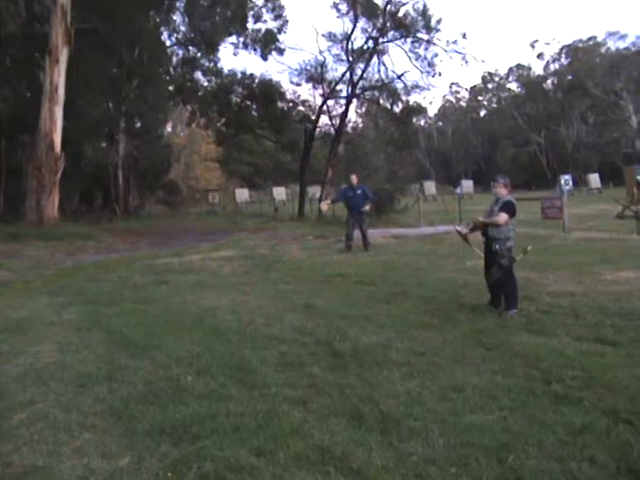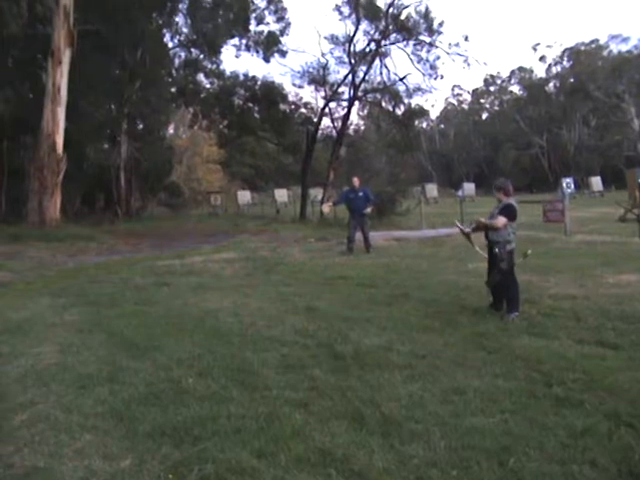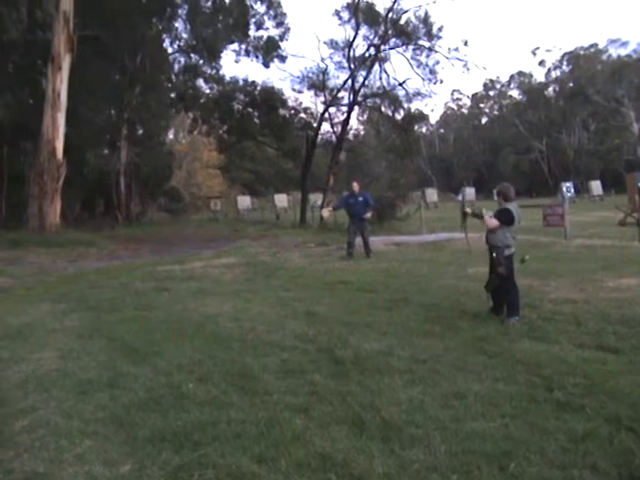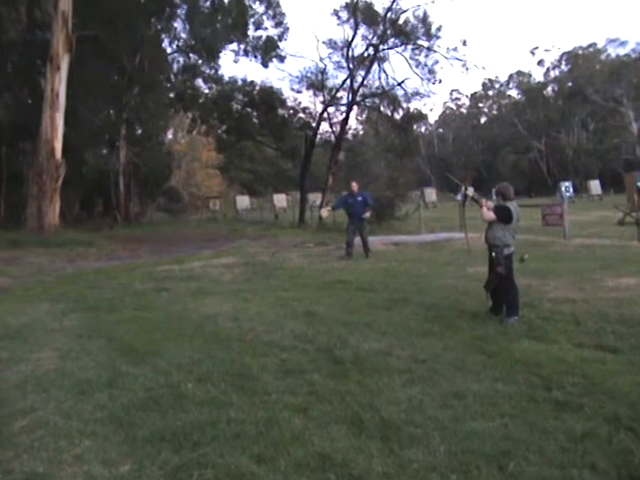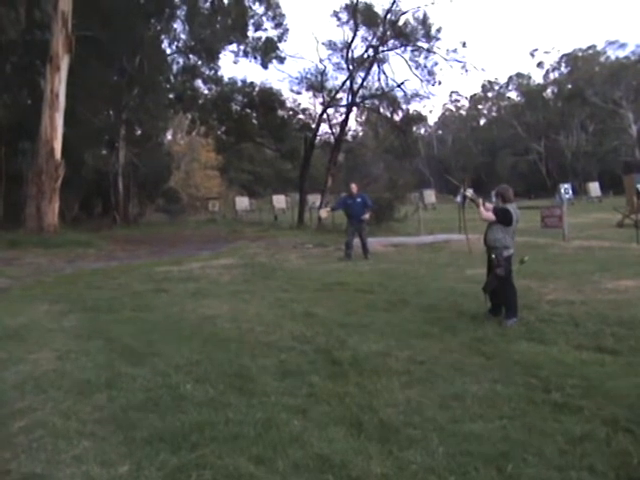
dt=0.4s
person 1, frame 1
left shoulder: (509, 203)
right shoulder: (496, 202)
left elbow: (500, 220)
right elbow: (487, 221)
left wrist: (483, 221)
right wrist: (471, 229)
left hip: (502, 245)
right hip: (491, 243)
left knee: (506, 275)
right knee: (490, 274)
left ankle: (512, 306)
right ankle: (495, 301)
person 1, frame 2
left shoulder: (509, 206)
right shoulder: (503, 205)
left elbow: (498, 223)
right elbow: (492, 222)
left wrist: (483, 222)
right wrist: (475, 228)
left hip: (504, 248)
right hip: (495, 246)
left knee: (508, 278)
right knee: (494, 277)
left ankle: (513, 309)
right ankle: (497, 304)
person 1, frame 3
left shoulder: (507, 211)
right shoulder: (507, 209)
left elbow: (490, 224)
right elbow: (492, 217)
left wrist: (484, 215)
right wrist: (474, 212)
left hip: (503, 252)
right hip: (498, 251)
left knee: (507, 282)
right knee: (495, 281)
left ankle: (514, 314)
right ankle: (497, 308)
person 1, frame 4
left shoulder: (506, 209)
right shoulder: (506, 207)
left elbow: (486, 217)
right elbow: (491, 206)
left wrist: (483, 206)
left hip: (503, 251)
right hip: (496, 250)
left knee: (507, 282)
right knee: (495, 281)
left ankle: (513, 313)
right ankle: (497, 308)
person 1, frame 5
left shoulder: (506, 212)
right shoulder: (503, 209)
left elbow: (485, 216)
right elbow: (489, 207)
left wrist: (480, 206)
left hip: (502, 253)
right hip: (495, 252)
left knee: (505, 284)
right knee: (493, 282)
left ankle: (512, 315)
right ankle: (496, 310)
